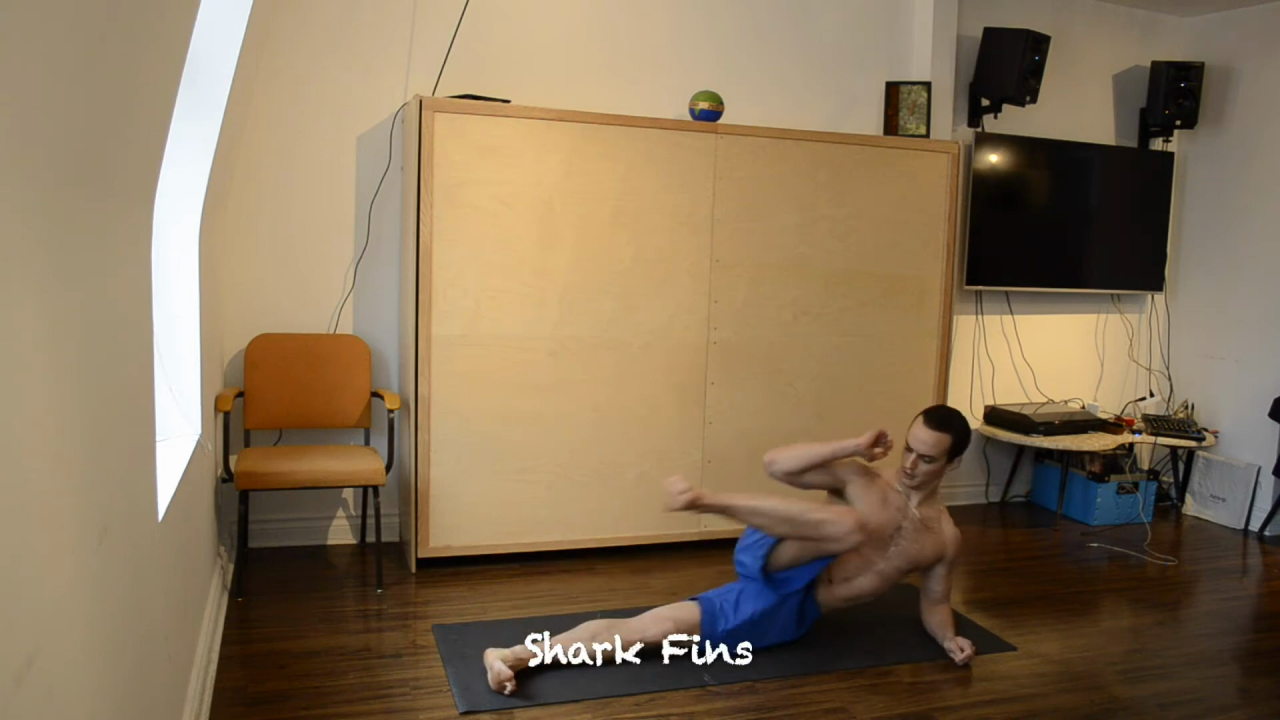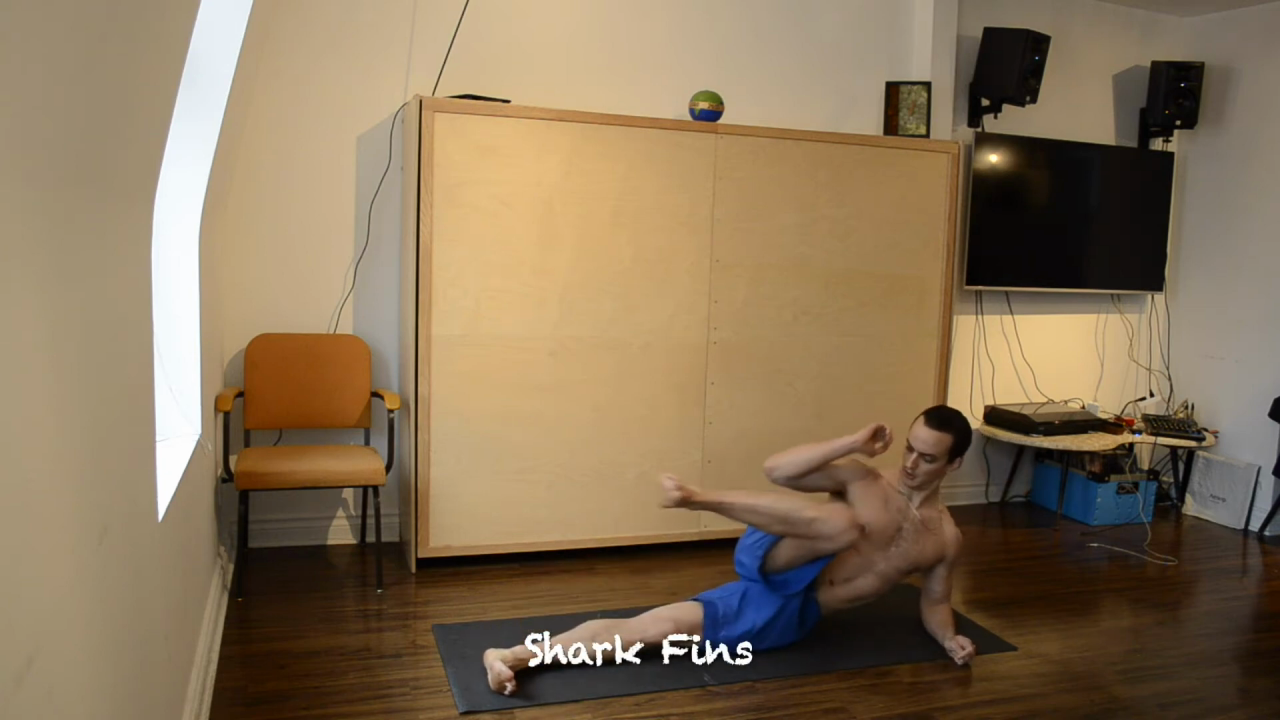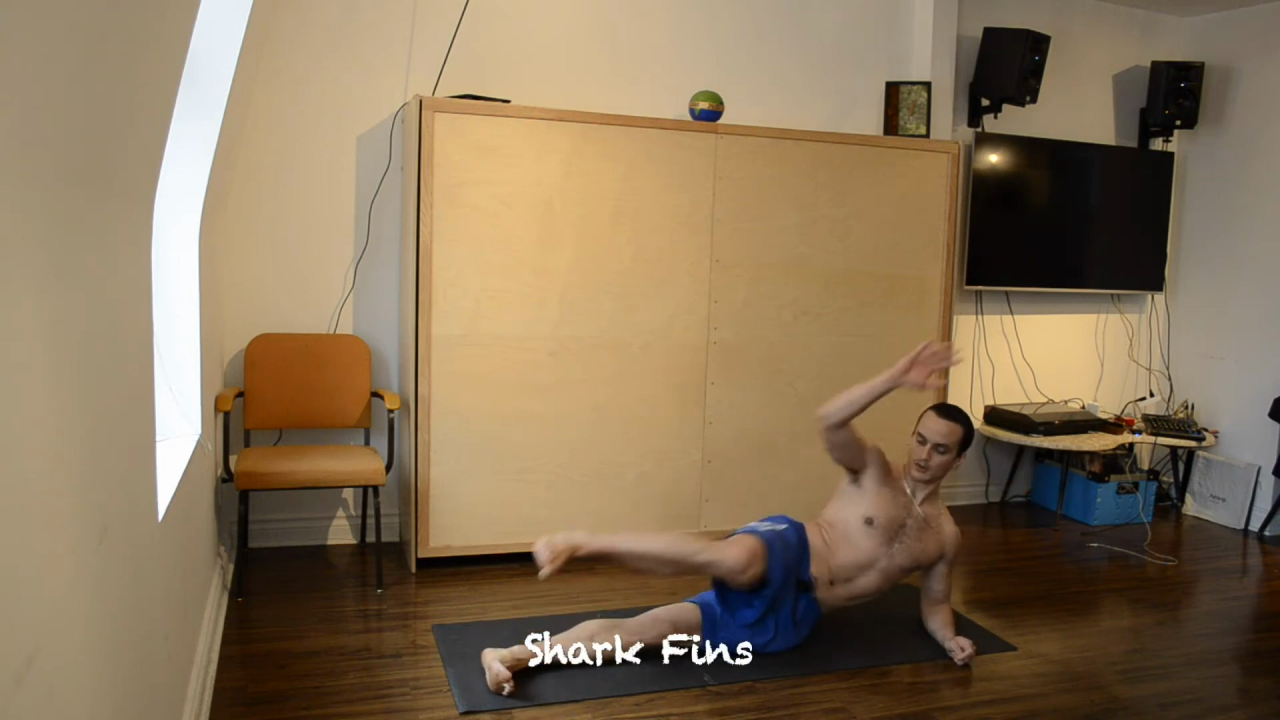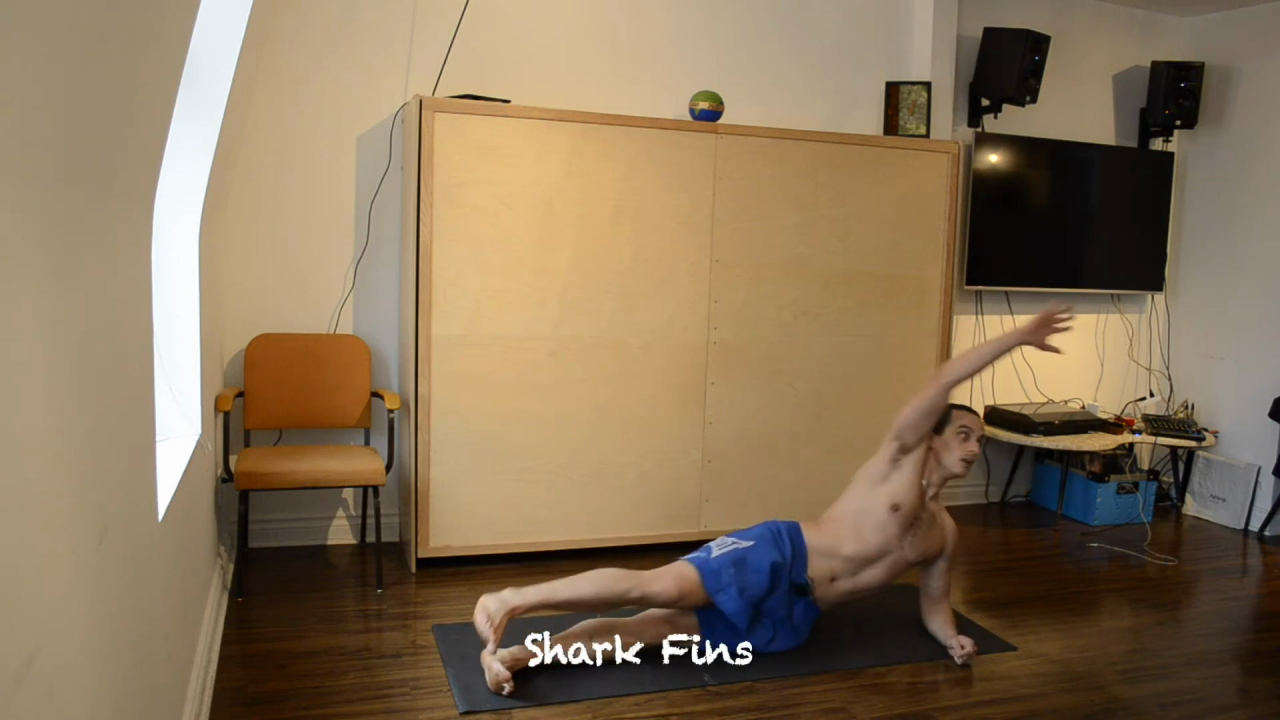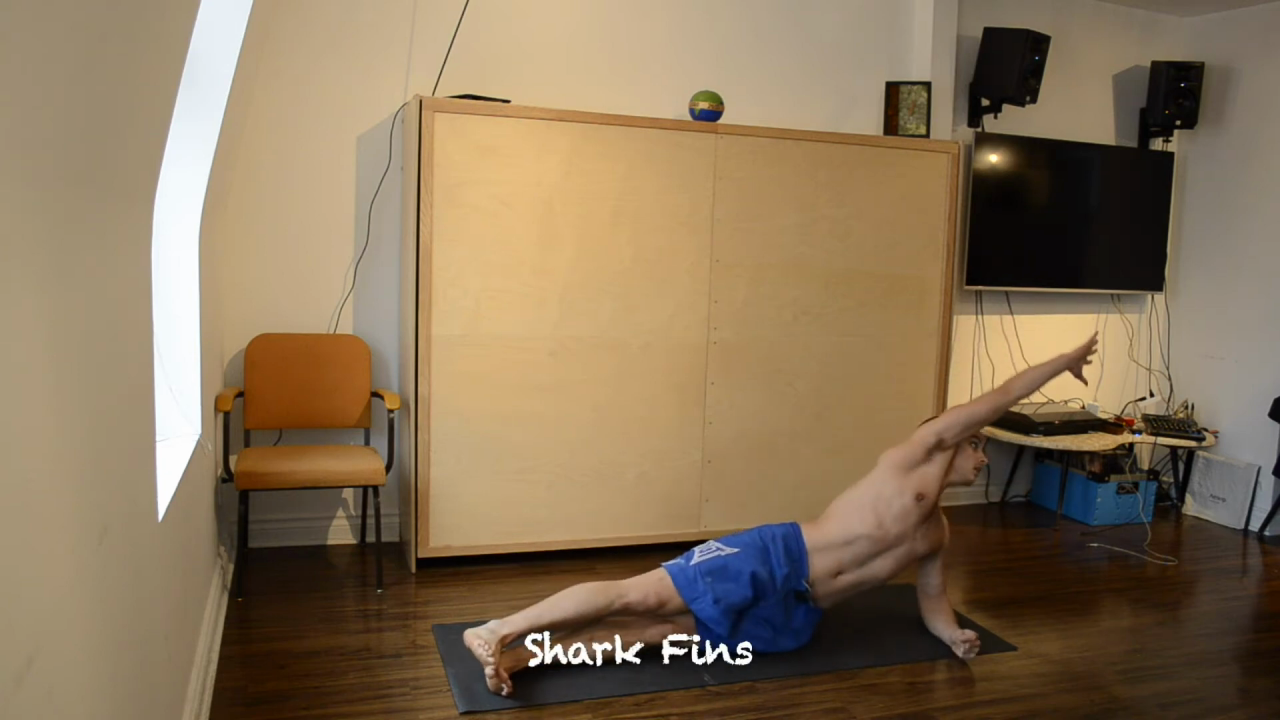
dt=0.3s
person 1, frame 1
left shoulder: (946, 537)
right shoulder: (860, 477)
left elbow: (935, 602)
right elbow: (774, 462)
left wrist: (949, 638)
right wrist: (853, 448)
left hip: (792, 614)
right hip: (772, 565)
left knee: (659, 627)
right knee: (851, 525)
left ankle: (520, 655)
person 1, frame 2
left shoulder: (946, 537)
right shoulder: (862, 478)
left elbow: (935, 603)
right elbow: (775, 468)
left wrist: (950, 638)
right wrist: (853, 443)
left hip: (793, 615)
right hip: (772, 571)
left knee: (659, 627)
right knee: (842, 523)
left ankle: (520, 656)
person 1, frame 3
left shoulder: (945, 536)
right shoulder: (871, 470)
left elbow: (935, 601)
right elbow: (830, 420)
left wrist: (949, 638)
right wrist: (896, 378)
left hip: (793, 618)
right hip: (782, 554)
left knee: (660, 625)
right knee: (741, 560)
left ankle: (519, 654)
right ankle: (583, 542)
person 1, frame 4
left shoulder: (943, 533)
right shoulder: (904, 457)
left elbow: (934, 603)
right elbow: (940, 385)
left wrist: (952, 637)
right wrist: (1013, 338)
left hip: (791, 616)
right hip: (779, 553)
left knee: (655, 627)
right knee: (661, 588)
left ankle: (517, 655)
right ankle: (512, 600)
person 1, frame 5
left shoulder: (936, 532)
right shoulder: (919, 455)
left elbow: (932, 599)
right elbow: (995, 398)
left wrist: (954, 634)
right wrist: (1064, 362)
left hip: (790, 616)
right hip: (771, 561)
left knee: (664, 627)
right knee: (642, 598)
left ankle: (520, 656)
right ankle: (499, 635)
